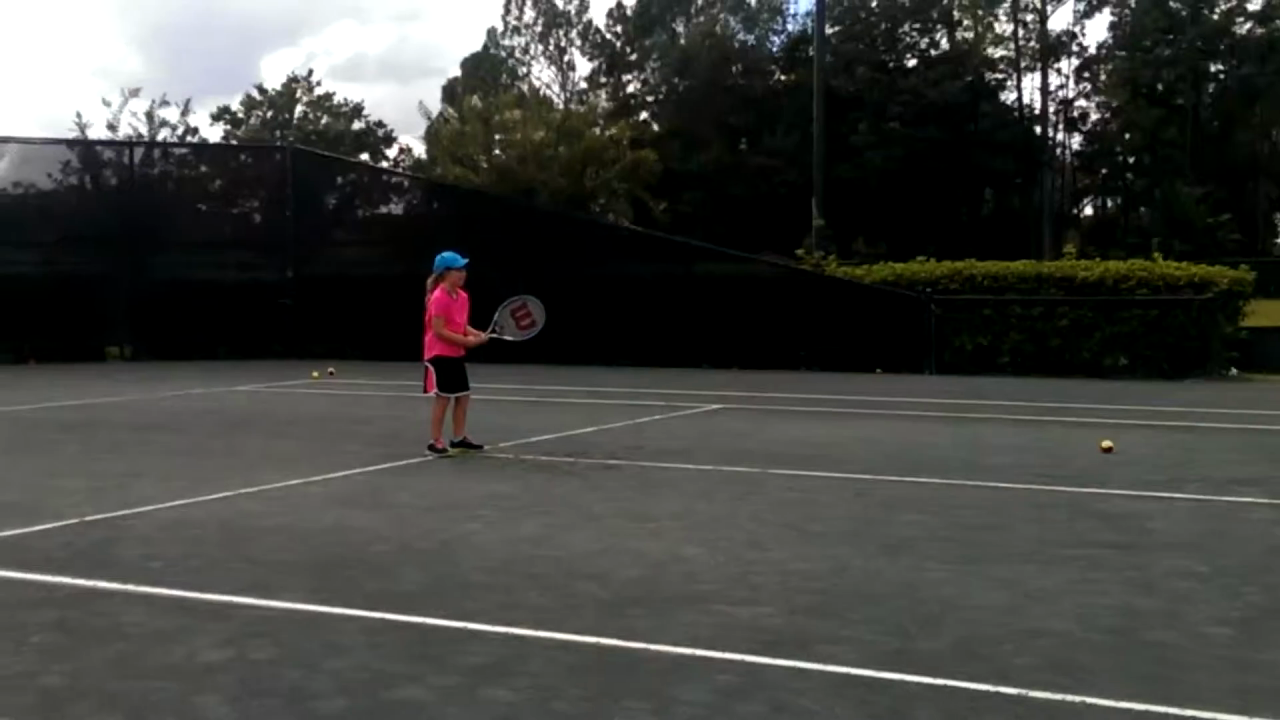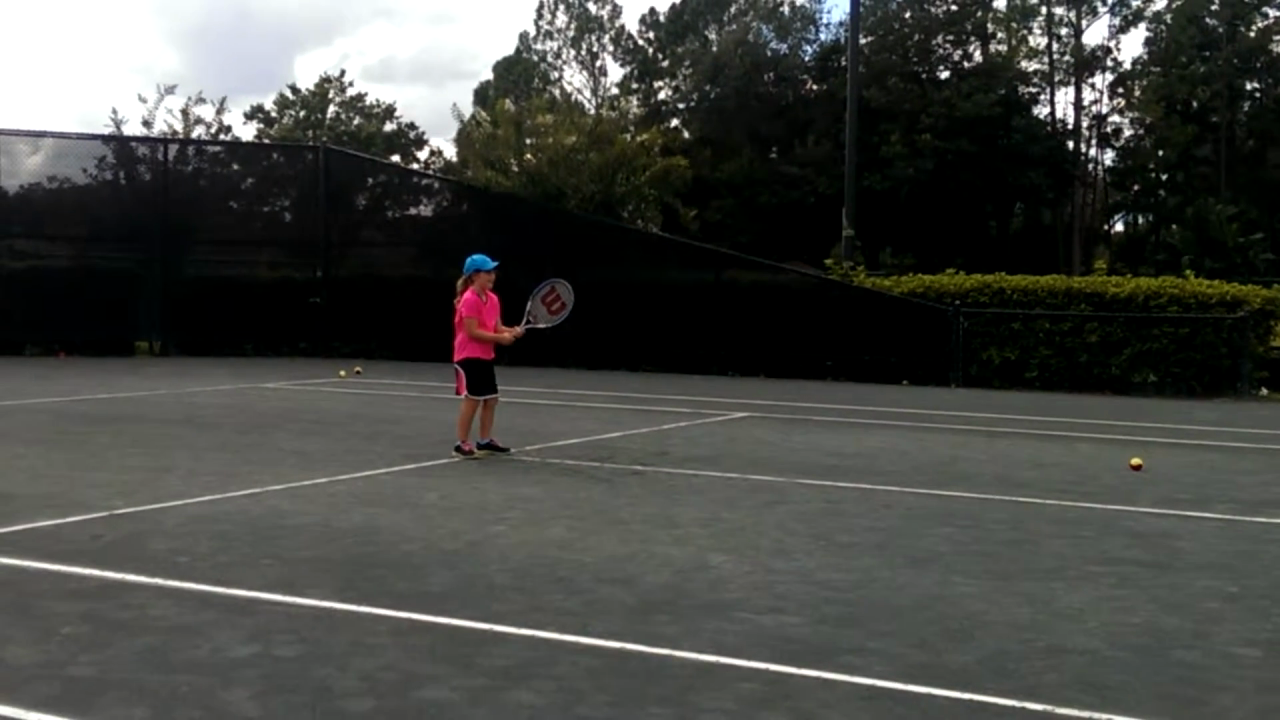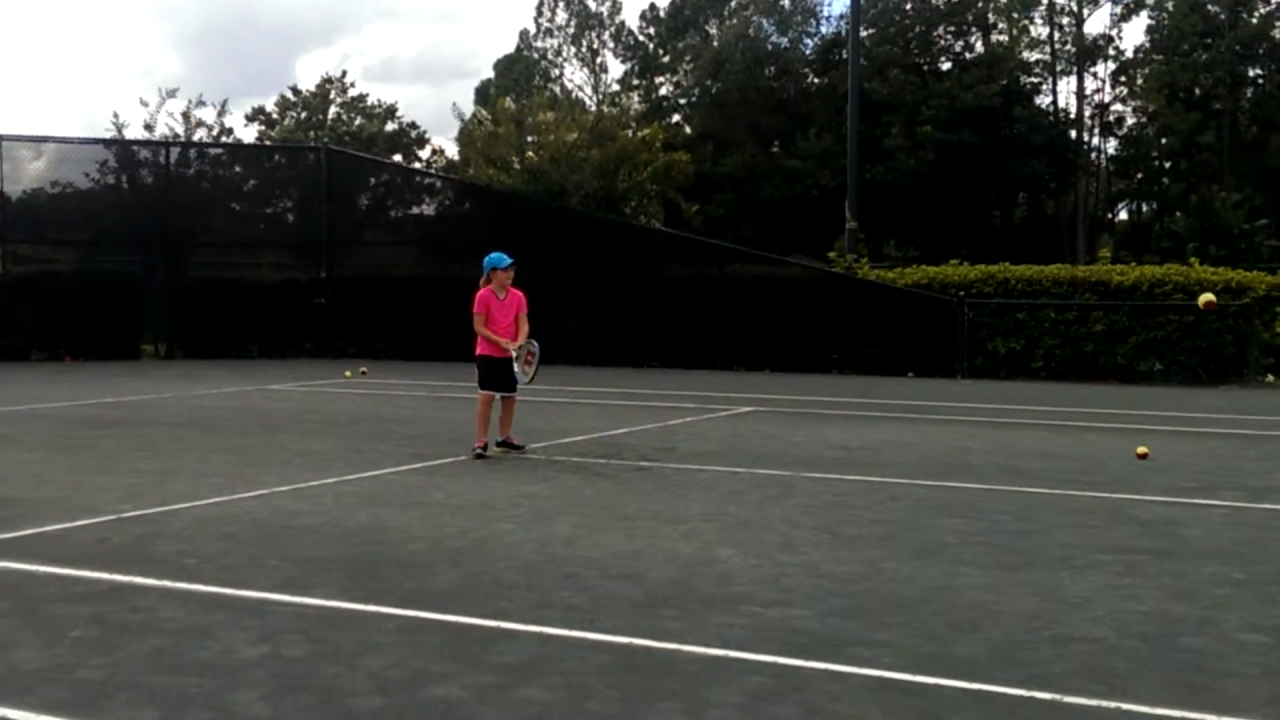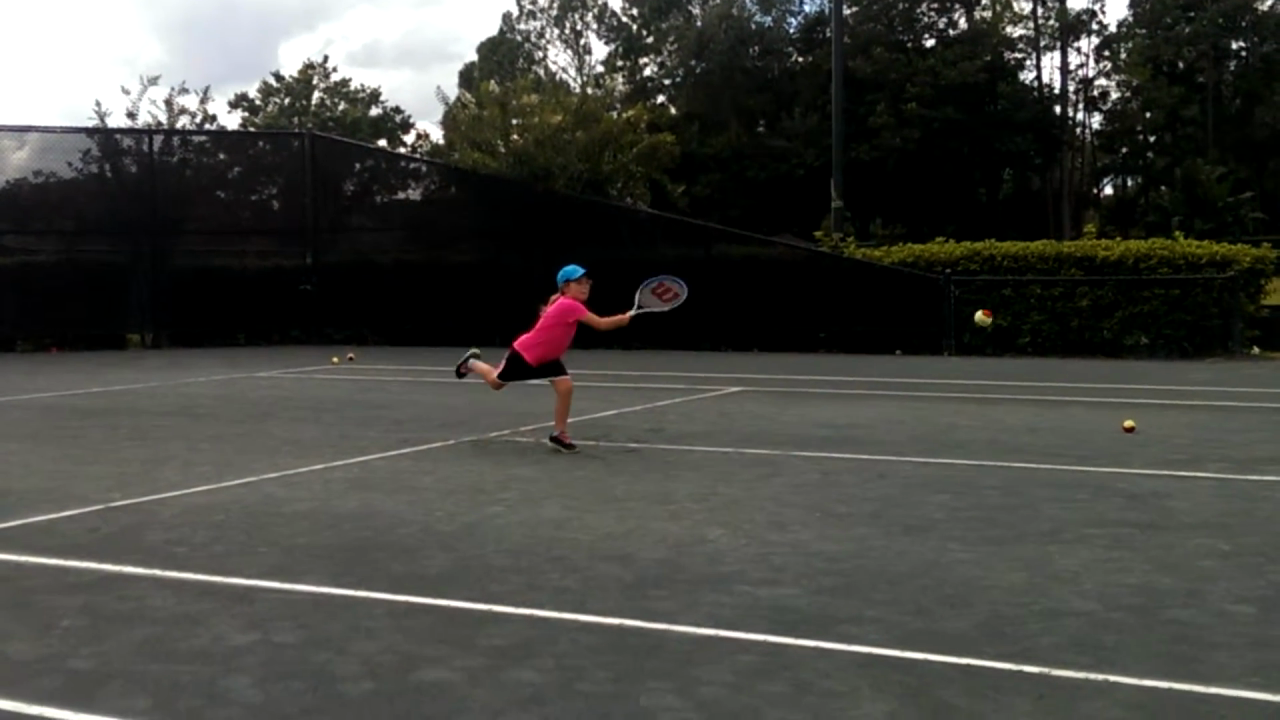
dt=1s
person 1, frame 1
left shoulder: (462, 296)
right shoulder: (439, 298)
right elbow: (439, 331)
left wrist: (476, 334)
right wrist: (465, 341)
left hip: (456, 355)
right hip: (440, 355)
left knee: (463, 396)
right knee: (443, 398)
left ankle: (459, 438)
right ankle: (435, 442)
person 1, frame 2
left shoulder: (493, 299)
right shoulder: (469, 299)
left elbow: (496, 327)
right elbow: (472, 331)
left wrist: (511, 331)
right wrist: (500, 338)
left hip: (486, 357)
right hip: (470, 357)
left knee: (491, 399)
right knee: (472, 399)
left ankle: (485, 440)
right ankle: (461, 443)
person 1, frame 3
left shoulder: (518, 296)
right shoulder: (483, 296)
left elbow: (523, 324)
right elbow: (478, 327)
left wrist: (519, 342)
right wrist: (500, 341)
left hip: (509, 356)
right hip: (488, 354)
left knee: (510, 397)
right knee: (486, 396)
left ankle: (504, 438)
right ankle: (481, 441)
person 1, frame 4
left shoulder: (571, 306)
right shoulder: (569, 306)
right elbow: (601, 324)
right wrist: (623, 319)
left hip: (547, 357)
right hip: (524, 353)
left knee: (565, 387)
right knee: (495, 382)
left ankle: (558, 435)
right ankle: (472, 362)
